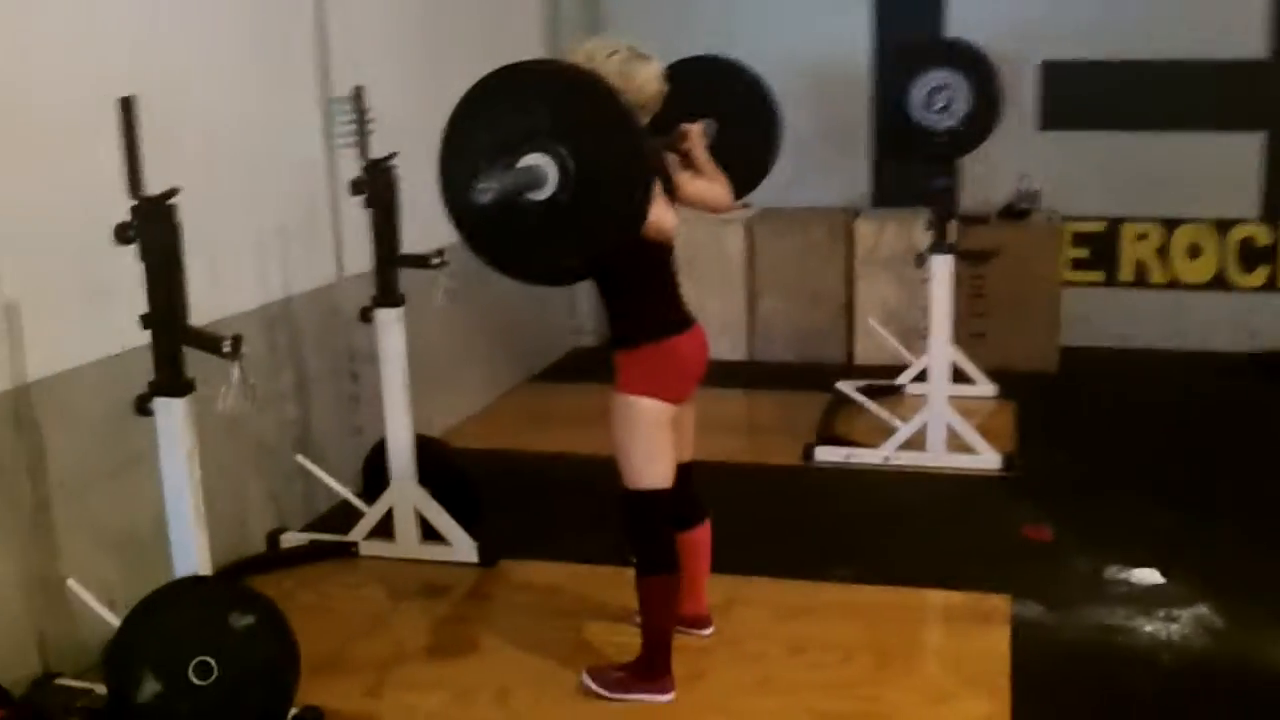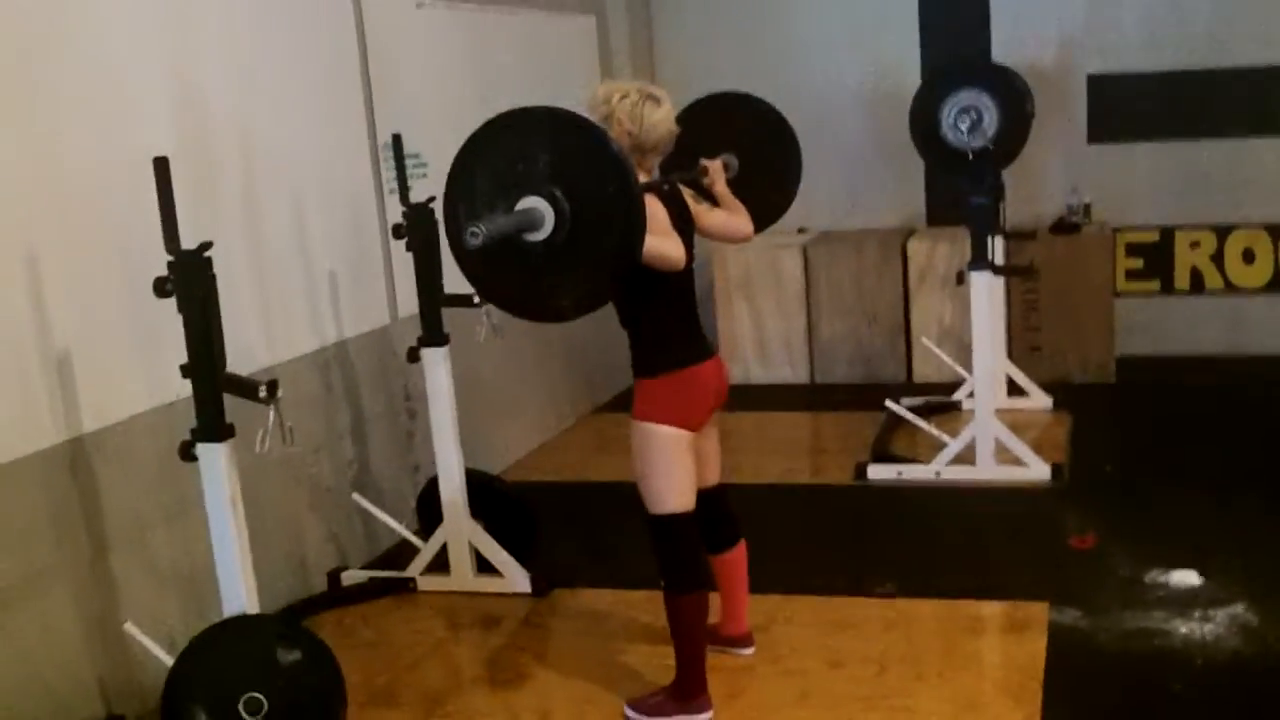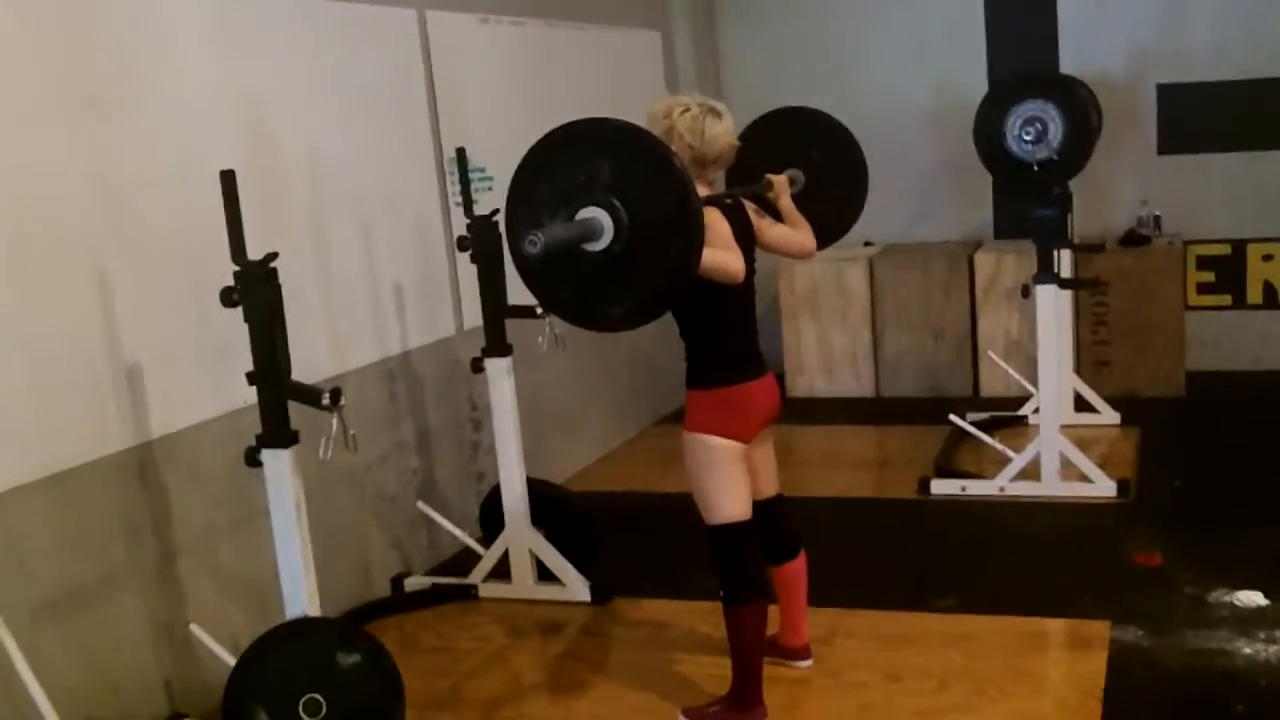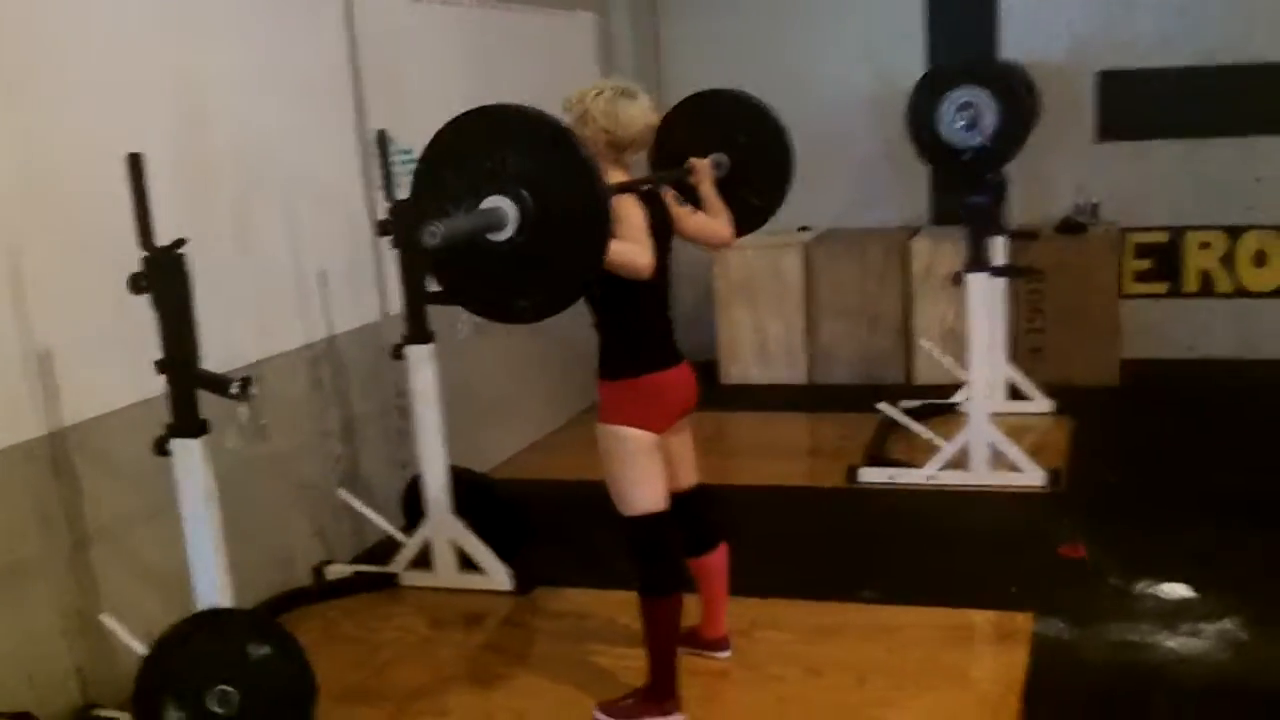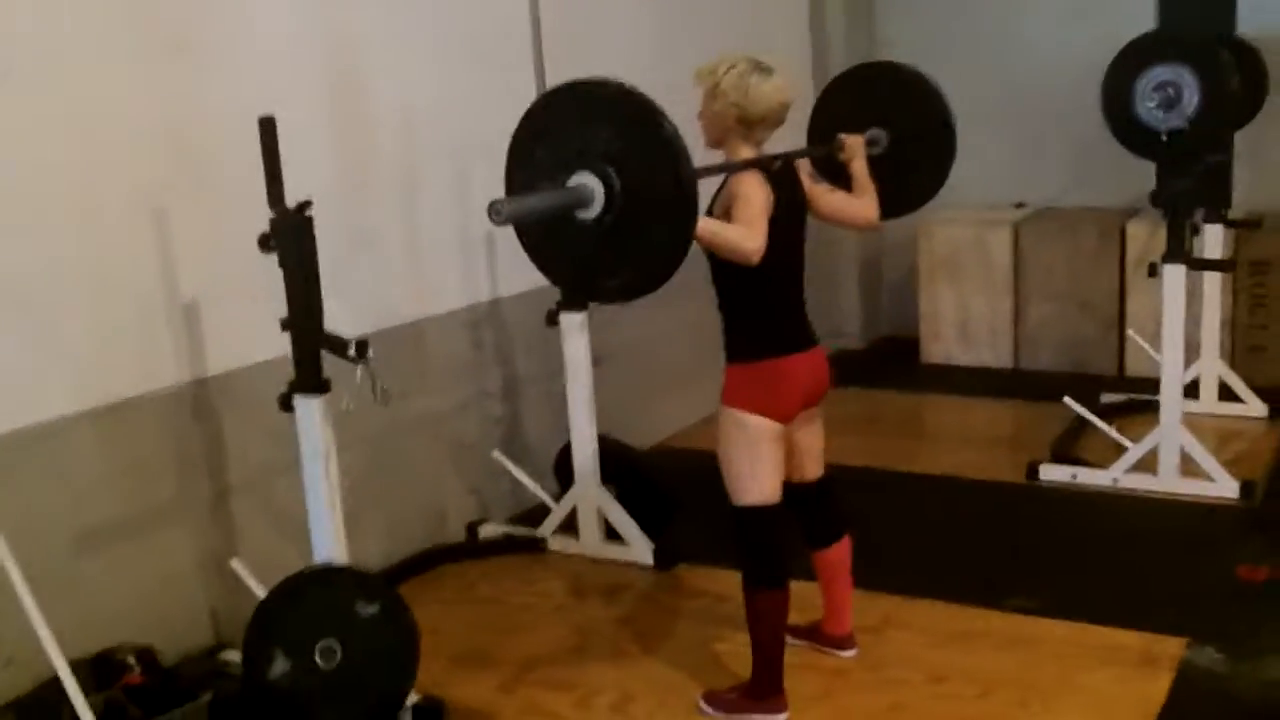
dt=0.7s
person 1, frame 1
right shoulder: (655, 158)
left elbow: (662, 222)
right elbow: (722, 196)
right wrist: (698, 148)
left hip: (649, 356)
right hip: (680, 341)
left knee: (647, 510)
right knee: (677, 488)
left ankle: (652, 671)
right ankle: (692, 607)
person 1, frame 2
right shoulder: (674, 193)
left elbow: (671, 254)
right elbow: (742, 227)
right wrist: (718, 181)
left hip: (668, 384)
right hip: (701, 370)
left knee: (673, 536)
right knee: (711, 508)
right ankle: (735, 626)
person 1, frame 3
left shoulder: (697, 216)
right shoulder: (737, 208)
left elbow: (731, 268)
right elbow: (804, 243)
right wrist: (782, 196)
left hip: (719, 399)
right hip: (756, 385)
left knee: (733, 547)
right knee: (770, 518)
right ankle: (793, 639)
person 1, frame 4
left shoulder: (618, 204)
right shoulder: (657, 196)
left elbow: (639, 262)
right elbow: (723, 232)
right wrist: (705, 183)
left hip: (633, 390)
right hip: (672, 376)
left knee: (650, 538)
right knee: (692, 509)
right ankle: (713, 630)
person 1, frame 5
left shoulder: (745, 185)
right shoulder: (792, 173)
left elbow: (747, 247)
right elbow: (865, 213)
right wrist: (856, 163)
left hip: (763, 374)
right hip: (807, 361)
left knee: (754, 533)
right knee: (813, 501)
right ankle: (837, 627)
